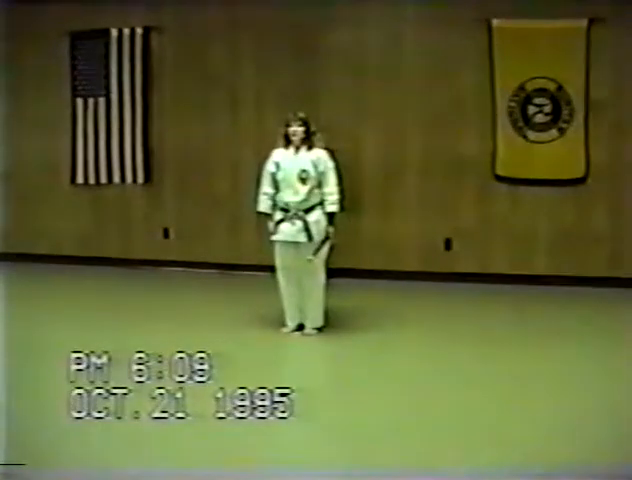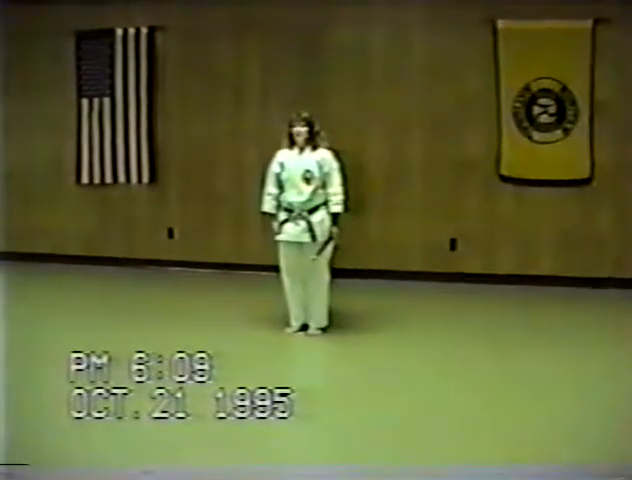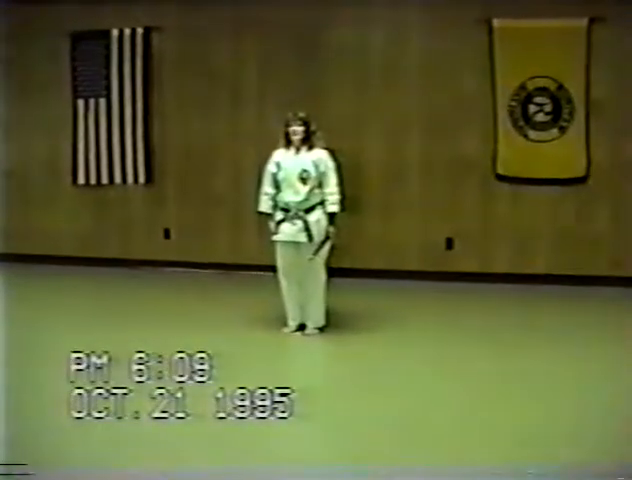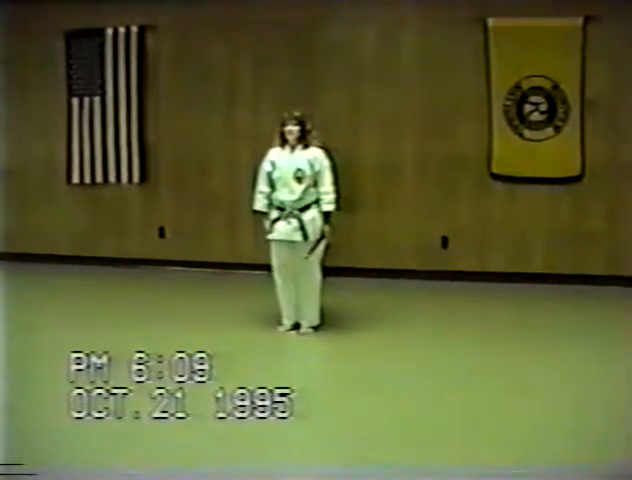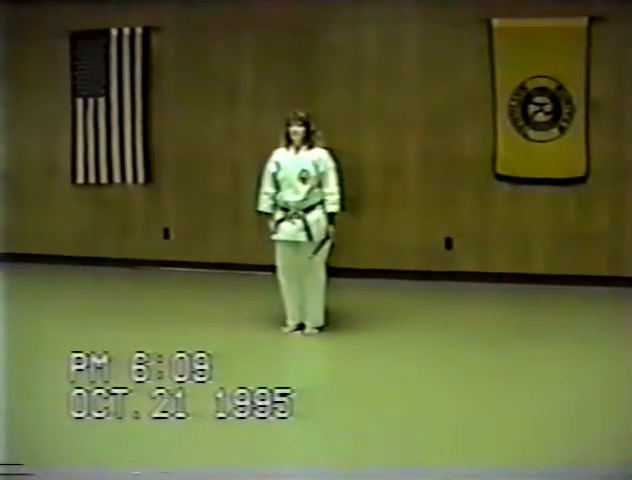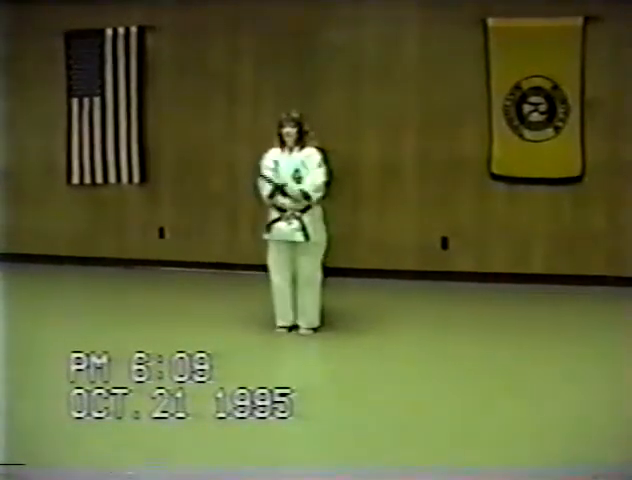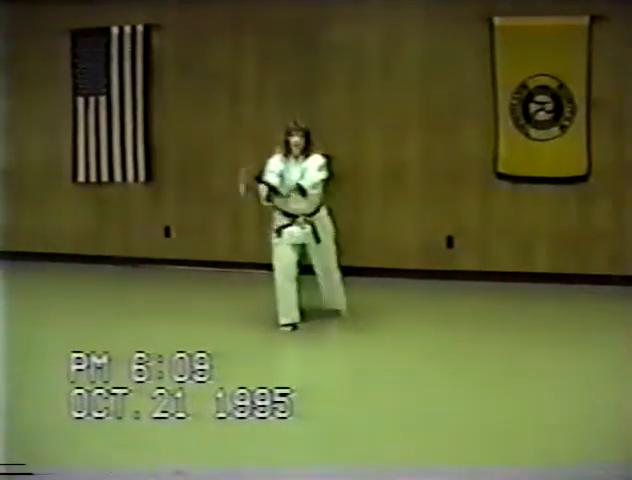
dt=0.4s
person 1, frame 1
left shoulder: (320, 156)
right shoulder: (277, 156)
left elbow: (330, 190)
right elbow: (267, 188)
left wrist: (330, 221)
right wrist: (270, 218)
left hip: (312, 221)
right hip: (285, 220)
left knee: (312, 271)
right knee: (286, 270)
left ankle: (313, 321)
right ankle: (293, 320)
person 1, frame 2
left shoulder: (324, 156)
right shoulder: (281, 157)
left elbow: (335, 191)
right elbow: (272, 189)
left wrist: (334, 221)
right wrist: (274, 218)
left hip: (316, 221)
right hip: (289, 221)
left knee: (317, 272)
right knee: (290, 271)
left ankle: (317, 321)
right ankle: (297, 320)
person 1, frame 3
left shoulder: (320, 156)
right shoulder: (278, 157)
left elbow: (331, 190)
right elbow: (268, 189)
left wrist: (331, 221)
right wrist: (270, 218)
left hip: (313, 221)
right hip: (285, 221)
left knee: (313, 271)
right knee: (287, 271)
left ankle: (315, 321)
right ankle: (294, 320)
person 1, frame 4
left shoulder: (316, 155)
right shoulder: (273, 156)
left elbow: (326, 189)
right elbow: (263, 188)
left wrist: (326, 219)
right wrist: (265, 216)
left hip: (308, 219)
right hip: (280, 220)
left knee: (308, 270)
right knee: (282, 270)
left ankle: (309, 320)
right ankle: (289, 318)
person 1, frame 5
left shoulder: (320, 156)
right shoulder: (278, 156)
left elbow: (331, 190)
right elbow: (268, 188)
left wrist: (331, 220)
right wrist: (269, 216)
left hip: (312, 220)
right hip: (285, 220)
left knee: (312, 271)
right knee: (287, 271)
left ankle: (313, 320)
right ankle: (294, 319)
person 1, frame 6
left shoulder: (312, 155)
right shoulder: (271, 155)
left elbow: (317, 183)
right elbow: (265, 181)
left wrist: (302, 194)
right wrist: (273, 191)
left hip: (308, 220)
right hip: (279, 220)
left knee: (308, 273)
right knee: (279, 271)
left ankle: (308, 321)
right ankle: (284, 320)
person 1, frame 7
left shoulder: (317, 161)
right shoulder: (276, 162)
left elbow: (312, 183)
right elbow: (269, 184)
left wrist: (294, 191)
right wrist: (268, 192)
left hip: (315, 221)
right hip: (286, 223)
left knee: (327, 266)
right knee: (284, 270)
left ankle: (336, 304)
right ankle: (288, 318)
